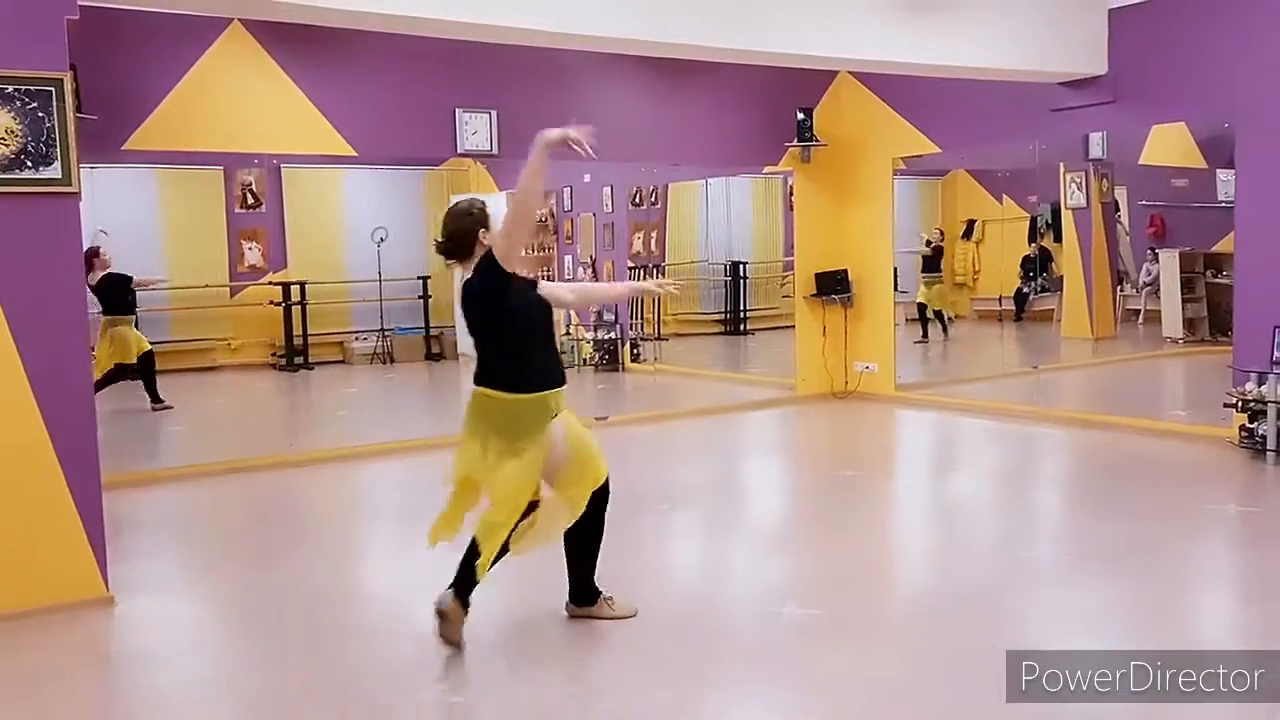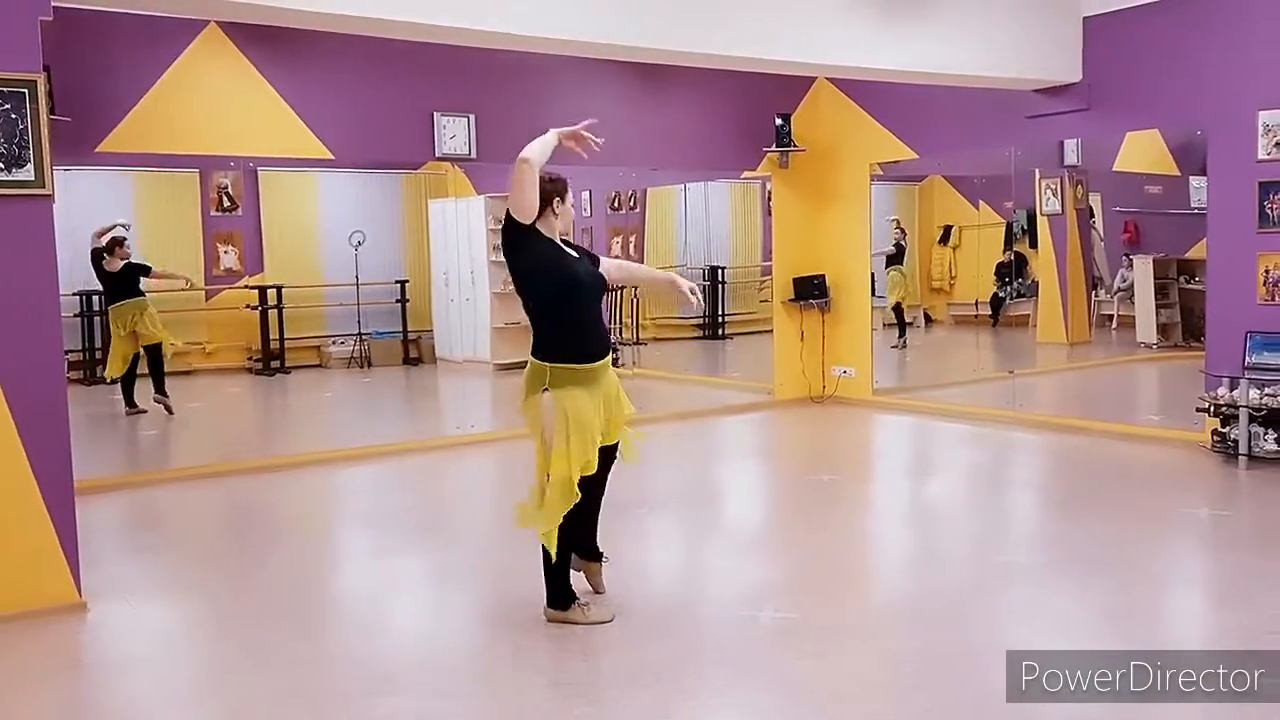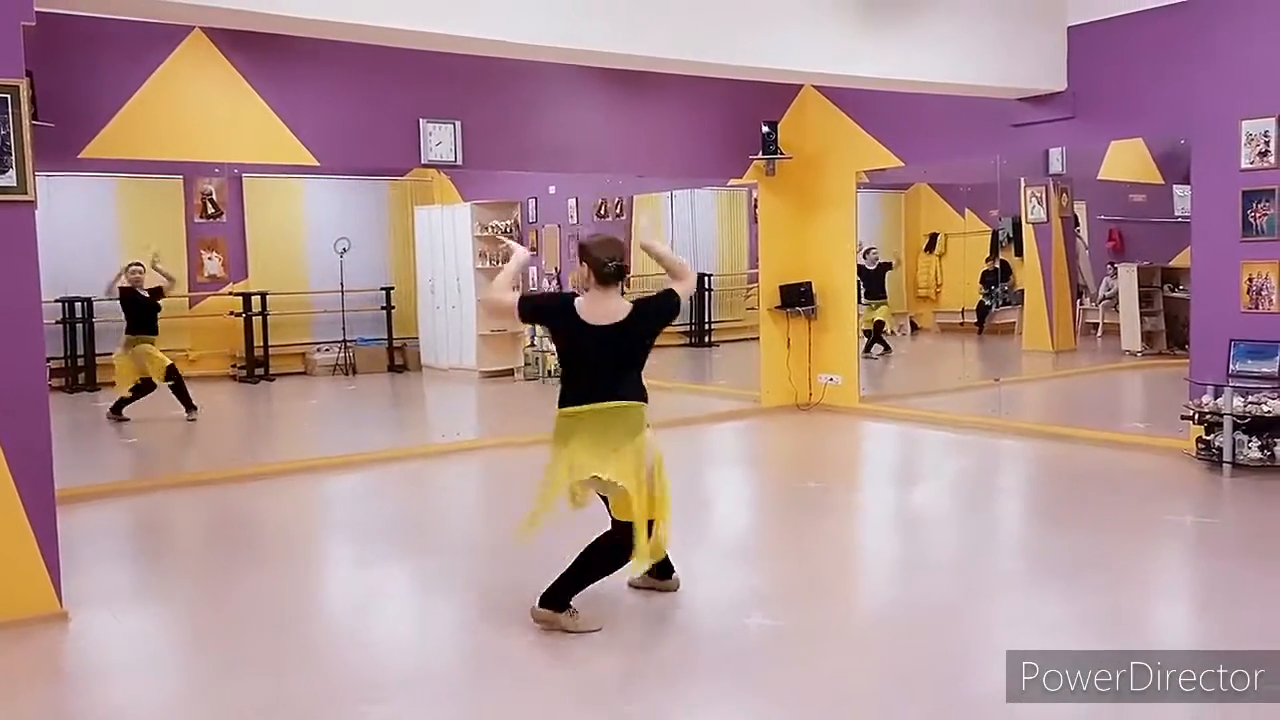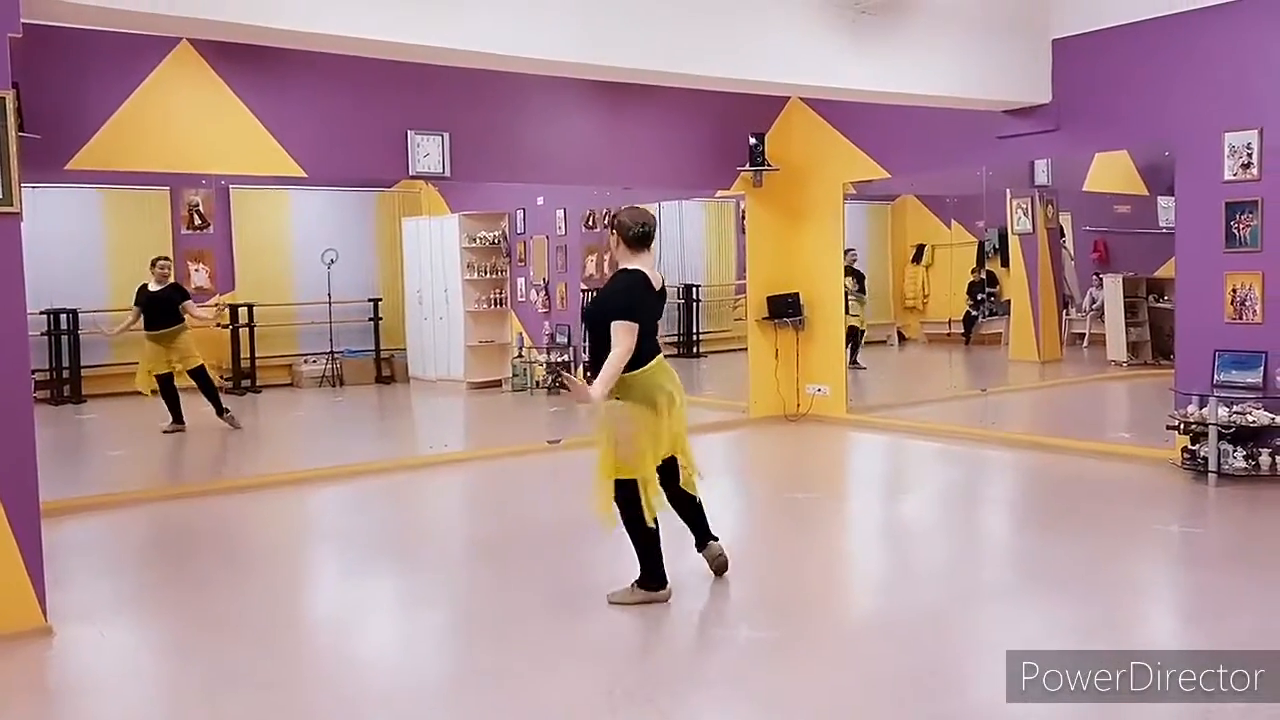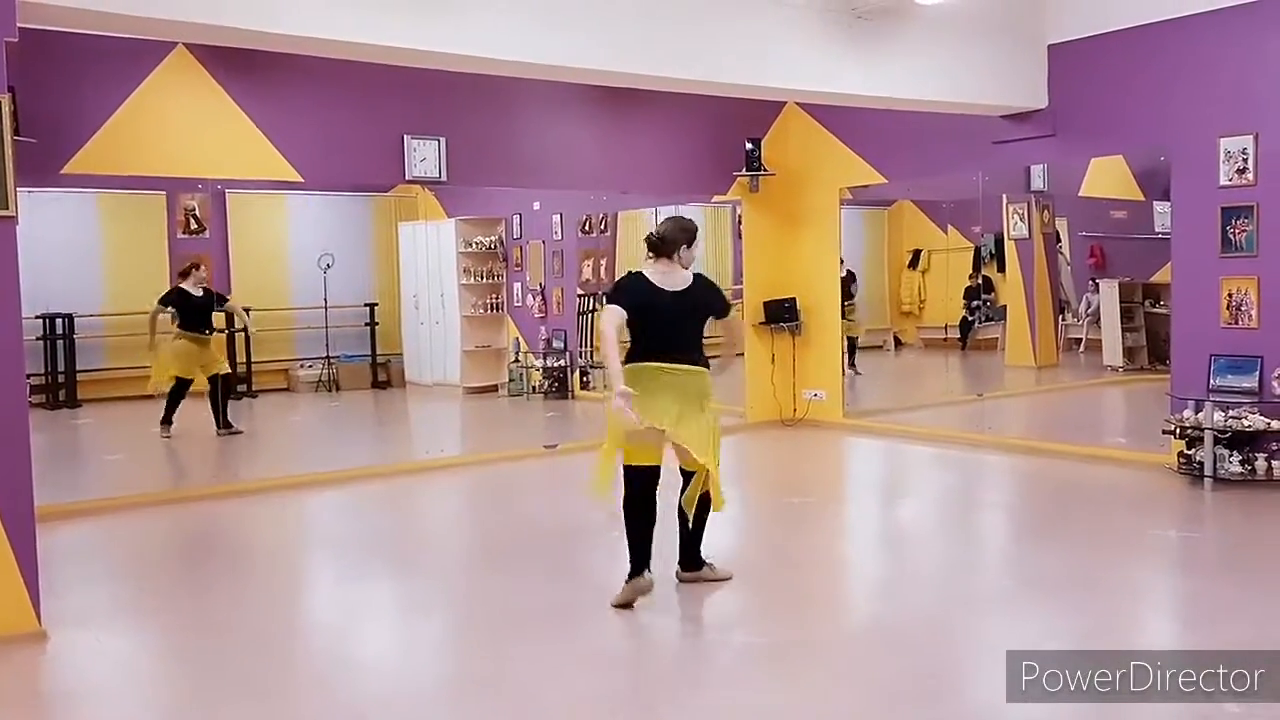
dt=0.7s
person 1, frame 1
left shoulder: (501, 285)
right shoulder: (487, 283)
left elbow: (568, 294)
right elbow: (523, 213)
left wrist: (633, 289)
right wrist: (544, 149)
left hip: (497, 413)
right hip: (531, 417)
left knee: (514, 508)
right knee: (591, 489)
left ankle: (457, 596)
right ankle: (583, 597)
person 1, frame 2
left shoulder: (572, 252)
right shoulder: (524, 244)
left elbow: (617, 269)
right elbow: (525, 165)
left wrist: (670, 277)
right wrist: (559, 136)
left hip: (597, 376)
right hip: (560, 386)
left knee: (599, 466)
right knee: (566, 488)
left ankle: (587, 551)
right ankle: (560, 602)
person 1, frame 3
left shoulder: (561, 309)
right shoulder: (645, 314)
left elbow: (495, 300)
right elbow: (686, 282)
left wrist: (517, 259)
right wrist: (651, 246)
left hip: (575, 428)
right hip: (622, 428)
left knee: (626, 509)
right knee: (634, 523)
left ankle: (660, 570)
right ankle: (554, 602)
person 1, frame 4
left shoulder: (624, 283)
right shoulder: (652, 279)
left elbow: (622, 348)
left wrist: (597, 392)
left hip: (632, 394)
right hip: (658, 384)
left knee: (629, 487)
right knee: (669, 470)
left ankle: (653, 582)
right ankle: (708, 541)
person 1, frame 5
left shoulder: (632, 284)
right shoulder: (701, 286)
left elbow: (608, 326)
right elbow: (734, 333)
left wrist: (617, 382)
right wrist: (725, 360)
left hip: (643, 389)
right hip: (691, 389)
left knee: (639, 481)
right knee: (698, 474)
left ankle: (638, 572)
right ankle: (690, 564)
person 2, frame 1
left shoulder: (92, 278)
right shoulder: (111, 278)
right elbow: (142, 282)
right wrist: (156, 280)
left hip: (117, 326)
right hip: (119, 326)
left knee: (146, 357)
right knee: (123, 369)
left ankle: (156, 400)
person 2, frame 2
left shoulder: (99, 264)
right shoulder: (130, 267)
left elbow: (95, 237)
right elbow: (161, 274)
left wrist: (114, 225)
right wrist: (185, 276)
left hip: (117, 314)
right hip: (139, 309)
left knee: (128, 358)
right knee: (154, 351)
left ankle: (130, 404)
right ankle: (161, 392)
person 2, frame 3
left shoulder: (151, 293)
right shoulder: (127, 293)
left elbow: (172, 283)
right elbow: (109, 292)
left wrist: (157, 268)
right wrist: (118, 276)
left hip: (147, 343)
right hip: (137, 343)
left knee: (149, 382)
right knee: (170, 372)
left ankle: (115, 410)
right ankle: (190, 408)
person 2, frame 4
left shoulder: (176, 288)
right shoulder: (142, 290)
left elbow: (193, 310)
right elbow: (133, 317)
left wrist: (211, 316)
right wrist: (116, 331)
left hip: (178, 336)
right hip: (154, 341)
left knee: (200, 375)
right knee: (164, 382)
left ankle: (223, 412)
right ankle: (178, 421)
person 2, frame 5
left shoulder: (208, 293)
right shoulder: (176, 292)
left elbow: (232, 307)
right elbow: (154, 313)
left wrist: (247, 323)
right wrist: (152, 338)
left hip: (205, 343)
right hip: (186, 342)
left knee: (224, 381)
right knee: (182, 384)
left ankle: (223, 424)
right ankle: (166, 422)
